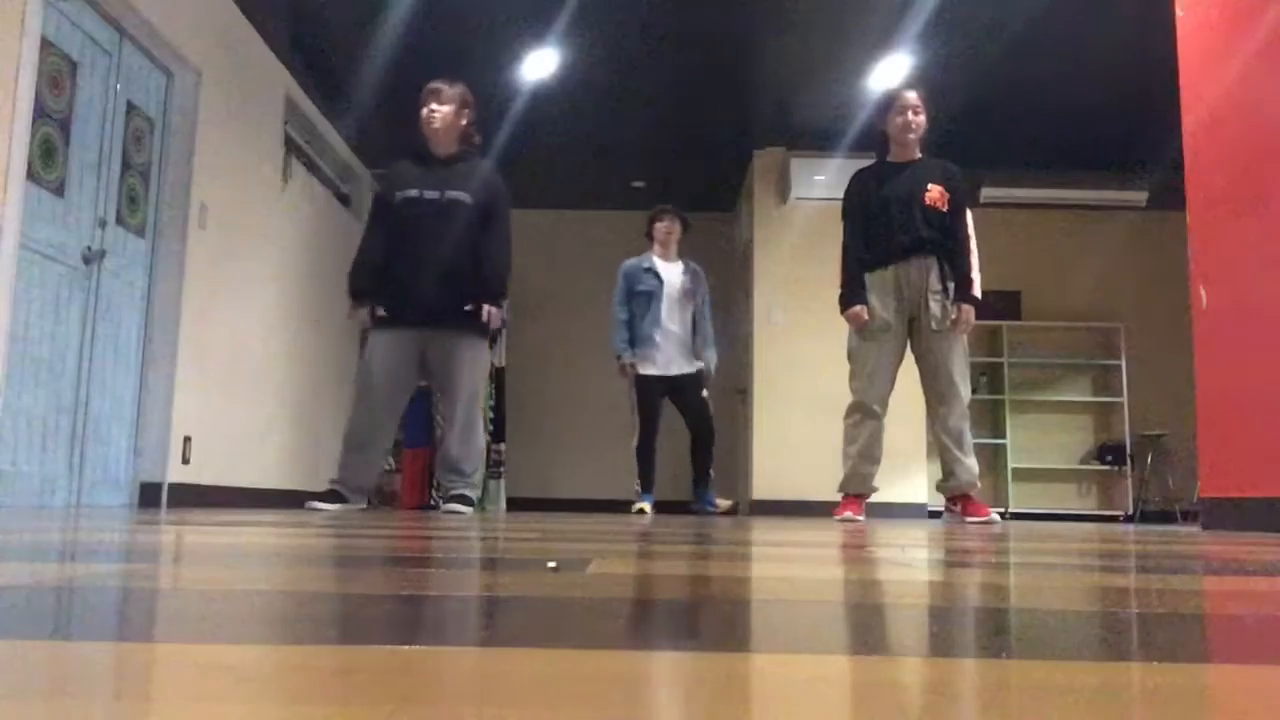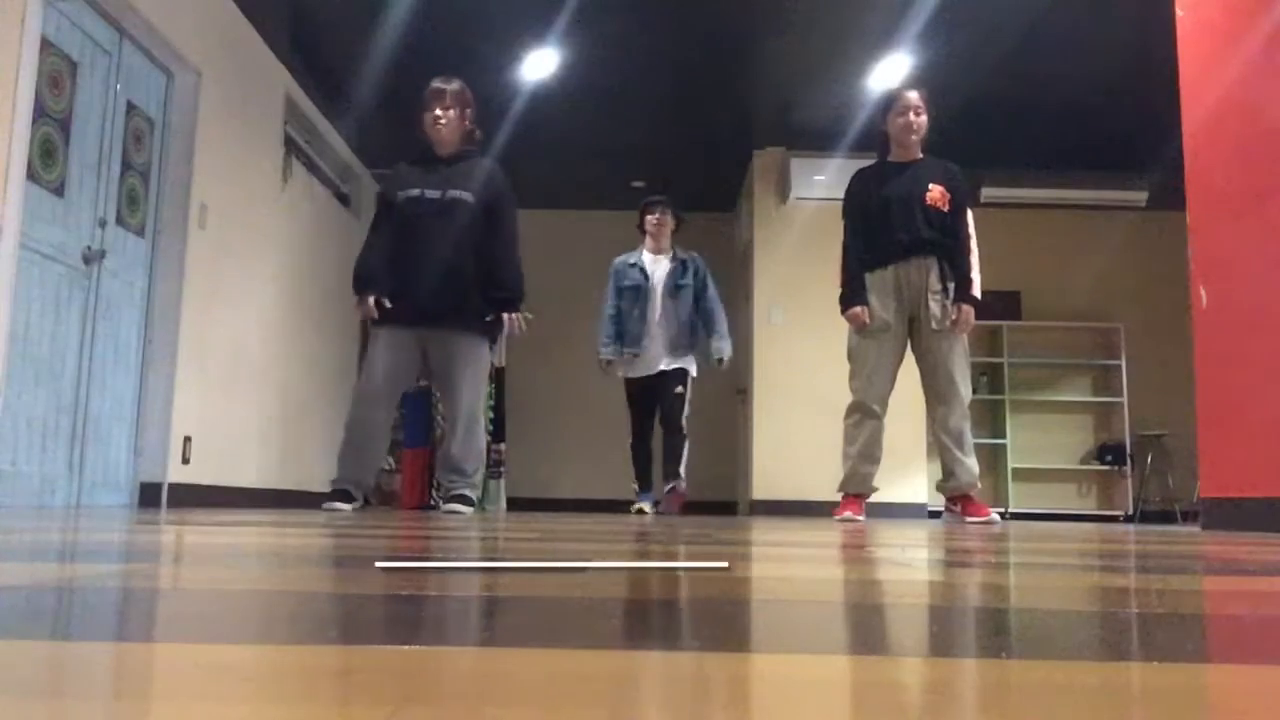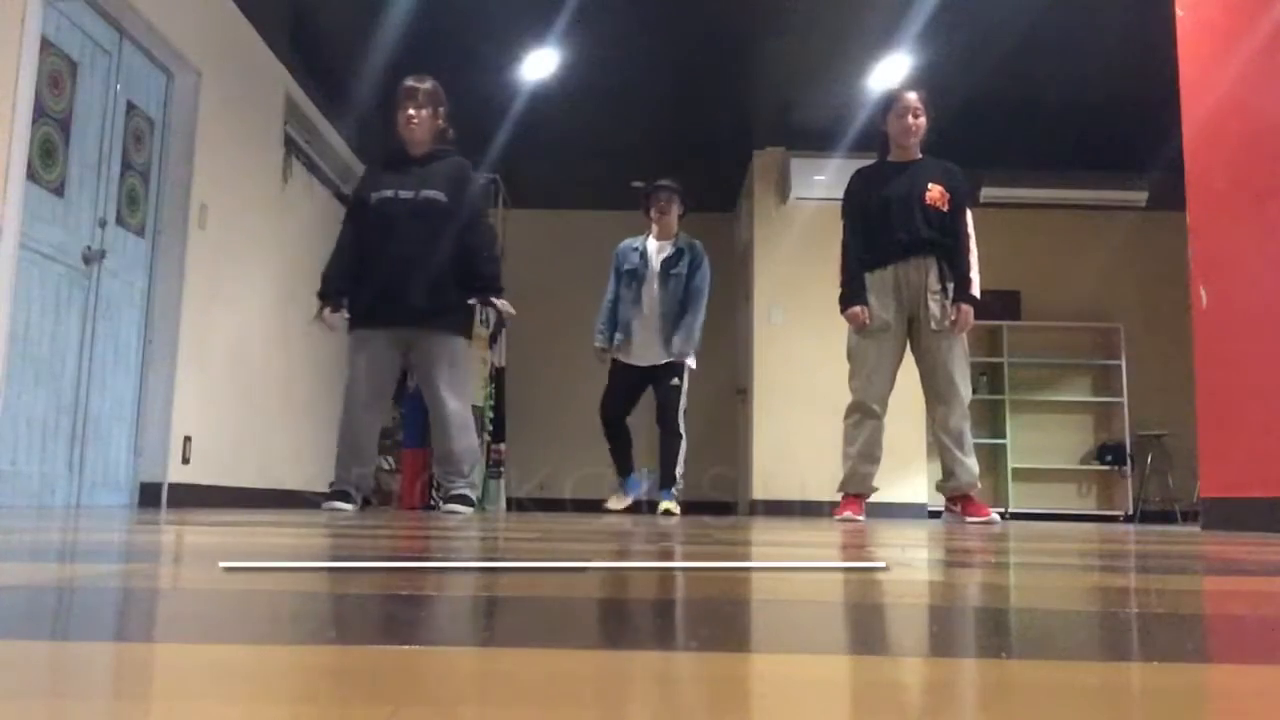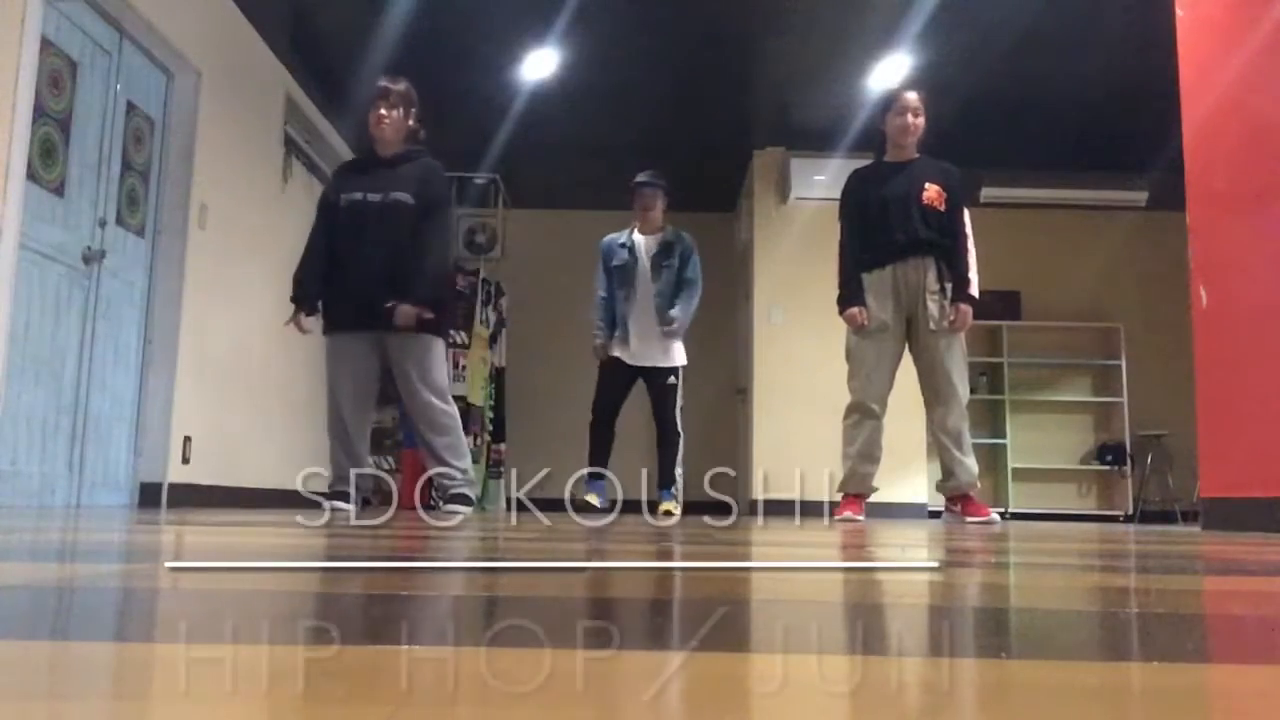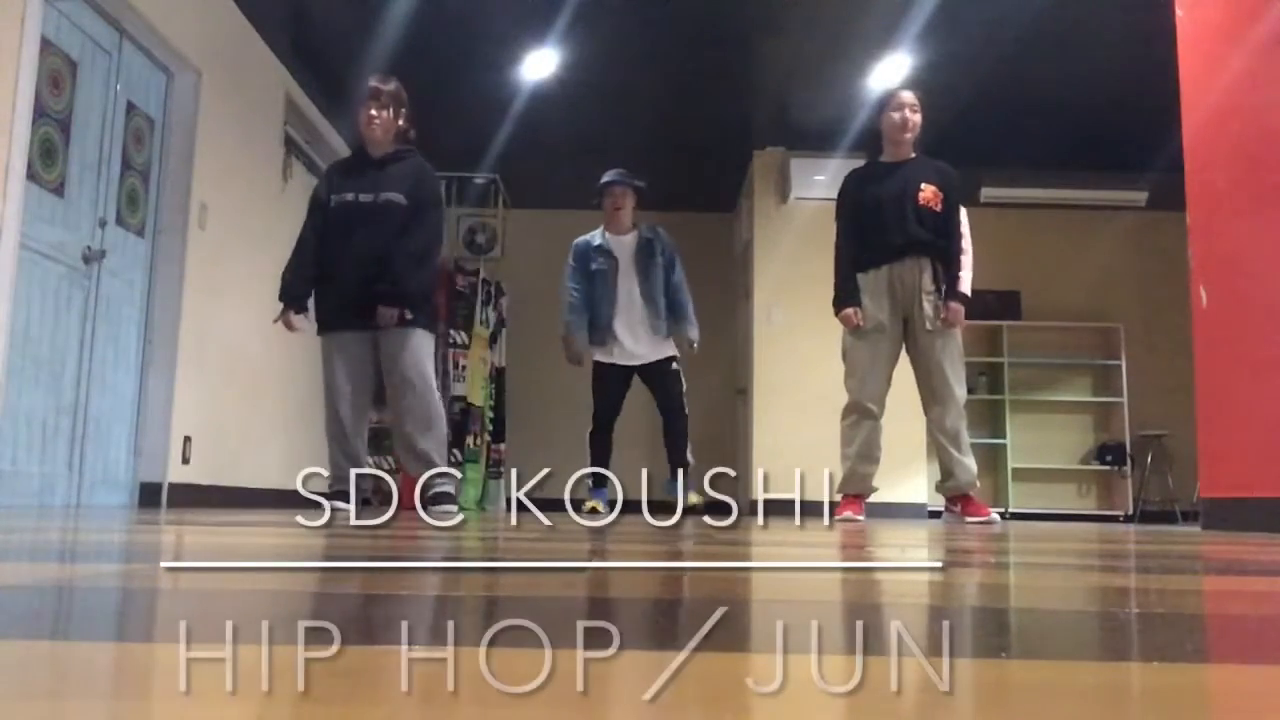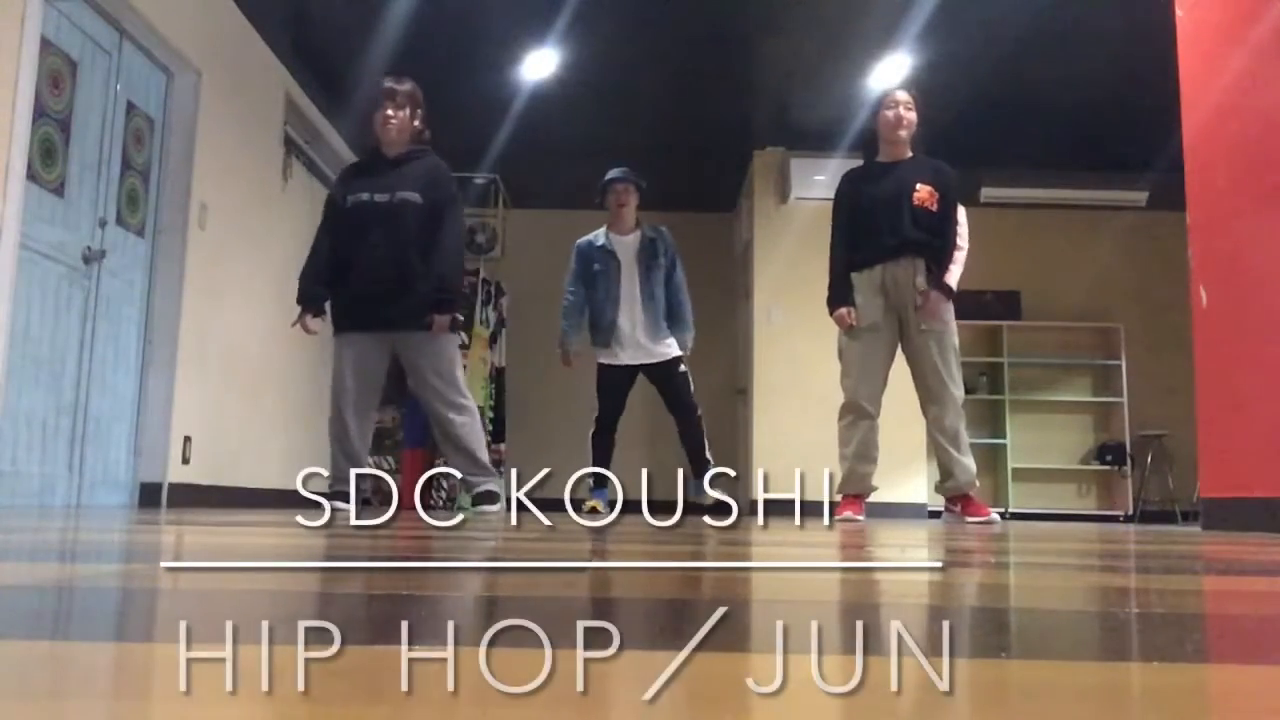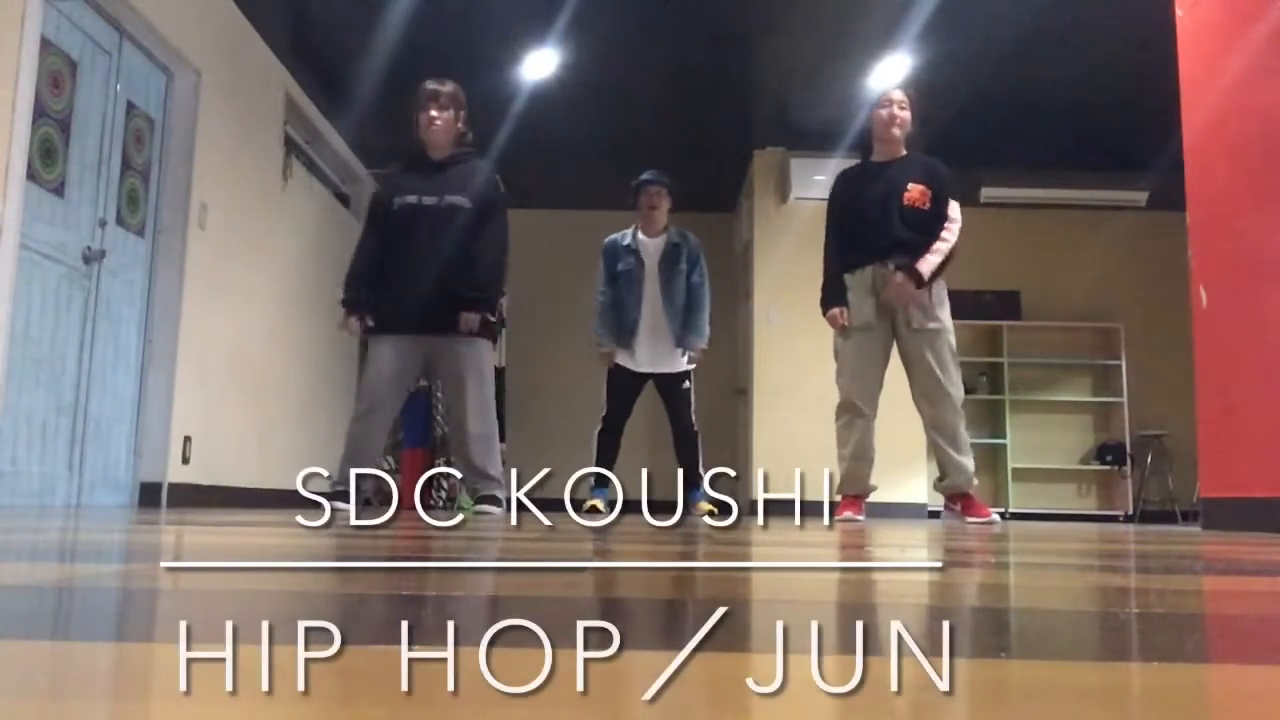
dt=0.3s
person 1, frame 1
left shoulder: (483, 177)
right shoulder: (399, 175)
left elbow: (495, 242)
right elbow: (375, 238)
left wrist: (491, 295)
right wrist: (362, 291)
left hip: (459, 314)
right hip: (396, 311)
left knee: (462, 407)
right knee: (373, 402)
left ankle: (459, 490)
right ankle: (348, 488)
person 1, frame 2
left shoulder: (486, 176)
right shoulder: (402, 175)
left elbow: (502, 244)
right elbow: (380, 236)
left wrist: (508, 301)
right wrist: (368, 285)
left hip: (463, 314)
right hip: (399, 310)
left knee: (464, 407)
right knee: (371, 399)
left ankle: (460, 490)
right ankle: (349, 486)
person 1, frame 3
left shoulder: (459, 174)
right shoulder: (375, 176)
left elbow: (477, 237)
right elbow: (350, 240)
left wrist: (489, 289)
right wrist: (333, 293)
left hip: (439, 312)
right hip: (373, 311)
left knee: (450, 406)
right knee: (361, 404)
left ankle: (459, 489)
right ankle: (348, 488)
person 1, frame 4
left shoulder: (428, 174)
right shoulder: (346, 176)
left elbow: (436, 241)
right elbow: (321, 242)
left wrist: (416, 296)
right wrist: (306, 297)
left hip: (412, 312)
right hip: (349, 313)
left knee: (431, 402)
right knee: (346, 406)
left ankle: (457, 488)
right ankle: (347, 489)
person 1, frame 5
left shoulder: (418, 174)
right shoulder: (336, 176)
left elbow: (423, 242)
right elbow: (311, 241)
left wrist: (398, 296)
right wrist: (294, 295)
left hip: (401, 310)
right hip: (343, 311)
left knee: (416, 399)
right knee: (343, 405)
left ankle: (438, 487)
right ankle: (345, 489)
person 1, frame 6
left shoulder: (434, 173)
right shoulder: (351, 178)
left elbow: (449, 243)
right elbow: (327, 243)
left wrist: (445, 302)
right wrist: (312, 298)
left hip: (422, 314)
right hip: (359, 314)
left knee: (450, 401)
right knee: (349, 405)
left ankle: (484, 486)
right ankle: (344, 489)
person 1, frame 7
left shoulder: (481, 177)
right shoulder: (396, 180)
left elbow: (491, 246)
right elbow: (371, 245)
left wrist: (479, 301)
right wrist: (356, 300)
left hip: (460, 319)
right hip: (396, 317)
left knee: (473, 409)
right knee: (373, 405)
left ankle: (487, 491)
right ankle: (348, 487)
person 2, frame 1
left shoulder: (946, 176)
right shoulder: (864, 181)
left elbow: (961, 240)
right elbow: (852, 244)
left wrist: (967, 295)
right wrist: (852, 297)
left hip: (937, 286)
right hip: (880, 287)
left knee: (950, 396)
right knee: (868, 395)
left ankle: (961, 493)
right ankle: (854, 493)
person 2, frame 2
left shoulder: (948, 176)
right shoulder: (865, 181)
left elbow: (962, 240)
right elbow: (853, 244)
left wrist: (966, 295)
right wrist: (852, 297)
left hip: (937, 286)
right hip: (881, 287)
left knee: (951, 396)
right knee: (868, 396)
left ankle: (961, 493)
right ankle: (855, 494)
person 2, frame 3
left shoulder: (947, 176)
right shoulder: (865, 180)
left elbow: (962, 240)
right elbow: (852, 243)
left wrist: (966, 294)
right wrist: (852, 297)
left hip: (937, 286)
right hip: (880, 286)
left knee: (951, 395)
right knee: (868, 394)
left ankle: (960, 492)
right ankle: (854, 492)
person 2, frame 4
left shoulder: (945, 176)
right shoulder: (861, 181)
left elbow: (960, 239)
right elbow: (849, 244)
left wrist: (965, 294)
right wrist: (849, 297)
left hip: (935, 285)
right hip: (878, 287)
left knee: (949, 395)
right knee: (867, 395)
left ankle: (960, 493)
right ankle: (854, 493)
person 2, frame 5
left shoulder: (941, 175)
right shoulder: (859, 181)
left elbow: (958, 238)
right elbow: (845, 245)
left wrist: (958, 292)
right wrist: (845, 298)
left hip: (931, 285)
right hip: (873, 286)
left knee: (946, 394)
right knee: (864, 395)
left ankle: (959, 492)
right ankle: (854, 493)
person 2, frame 6
left shoulder: (938, 174)
right shoulder: (855, 181)
left elbow: (957, 236)
right elbow: (840, 245)
left wrist: (944, 285)
right wrist: (839, 297)
left hip: (925, 284)
right hip: (868, 286)
left knee: (944, 393)
right knee: (860, 394)
left ankle: (959, 492)
right ankle: (853, 493)
person 2, frame 7
left shoulder: (931, 171)
right shoulder: (849, 181)
left elbow: (950, 229)
right elbow: (834, 245)
left wrist: (919, 272)
right wrist: (832, 298)
left hip: (920, 284)
right hip: (861, 287)
left knee: (941, 392)
right knee: (855, 395)
left ankle: (960, 491)
right ankle: (853, 493)
person 3, frame 1
left shoulder: (695, 274)
right shoulder: (633, 270)
left elbow: (704, 318)
right elbow: (622, 315)
left wrist: (709, 354)
right wrist: (624, 354)
left hip: (688, 366)
right hip: (647, 365)
left knee: (704, 427)
right knee: (647, 431)
left ankle: (705, 493)
right ankle: (645, 495)
person 3, frame 2
left shoulder: (691, 265)
right shoulder: (623, 266)
left elbow: (710, 306)
right elbow: (611, 312)
left wrist: (721, 344)
right wrist: (607, 350)
left hip: (676, 360)
right hip: (636, 363)
left knee: (674, 423)
right knee: (640, 431)
left ankle: (673, 486)
right ankle: (644, 494)
person 3, frame 3
left shoulder: (694, 253)
right shoulder: (627, 250)
left elbow: (697, 301)
right elbow: (613, 297)
left wrist: (685, 342)
right wrist: (603, 337)
left hip: (672, 355)
right hip: (628, 351)
left knee: (670, 421)
right knee: (611, 412)
left ankle: (669, 492)
right ankle: (629, 480)
person 3, frame 4
left shoulder: (682, 244)
right shoulder: (612, 245)
left elbow: (691, 287)
right elbow: (604, 294)
left wrist: (680, 316)
right wrist: (601, 335)
left hip: (665, 350)
right hip: (621, 349)
left knee: (668, 422)
right knee: (602, 414)
left ankle: (669, 492)
right ankle: (595, 485)
person 3, frame 5
left shoulder: (658, 241)
right shoulder: (584, 248)
left elbow: (676, 286)
right elbow: (576, 295)
left wrist: (687, 328)
right wrist: (574, 337)
left hip: (657, 346)
right hip: (609, 350)
left knee: (675, 409)
right knee: (603, 420)
left ankle: (681, 480)
right ankle: (598, 492)
person 3, frame 6
left shoulder: (660, 240)
right shoulder: (587, 248)
left elbow: (677, 289)
right elbow: (575, 296)
left wrist: (685, 334)
right wrist: (568, 338)
left hip: (661, 346)
right hip: (613, 351)
left knee: (687, 410)
right knee: (606, 421)
left ankle: (703, 480)
right ankle: (599, 492)
person 3, frame 7
left shoulder: (688, 245)
right shoulder: (615, 247)
left elbow: (700, 294)
right elbow: (606, 298)
left wrist: (698, 339)
right wrist: (605, 341)
left hip: (674, 354)
right hip: (627, 354)
left knee: (685, 424)
right knee: (612, 421)
left ankle: (696, 493)
right ankle: (600, 491)
